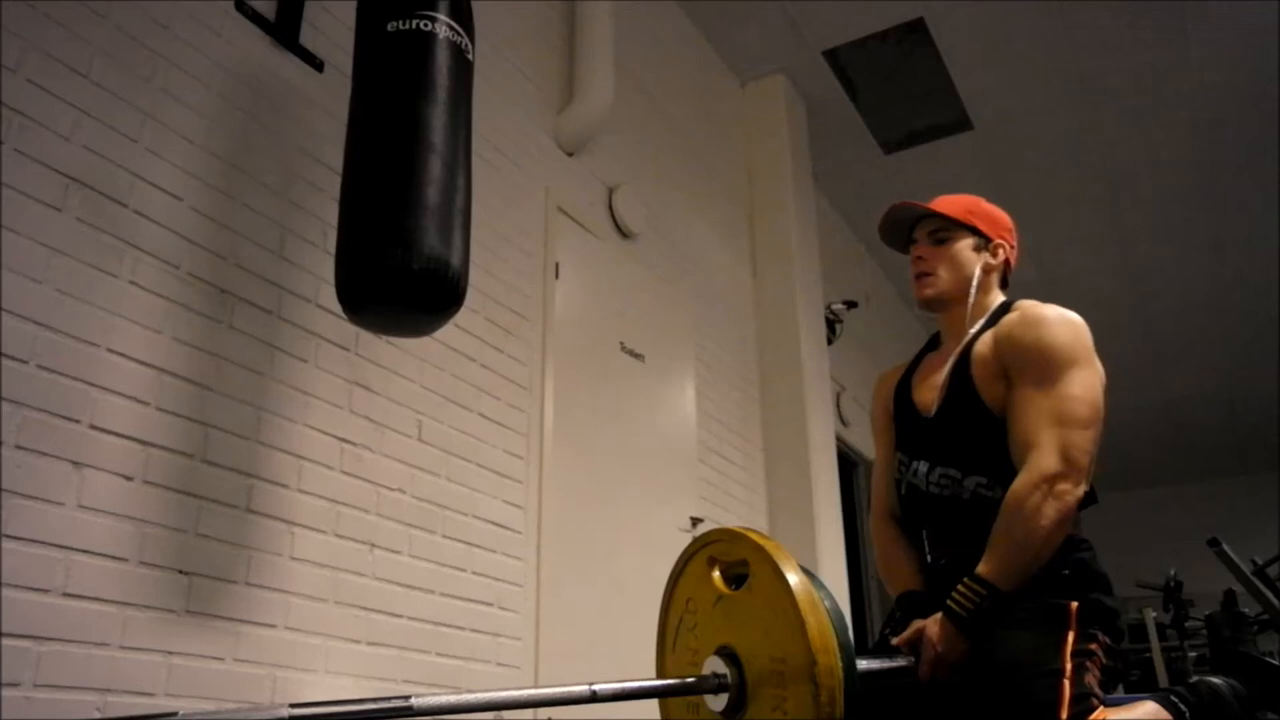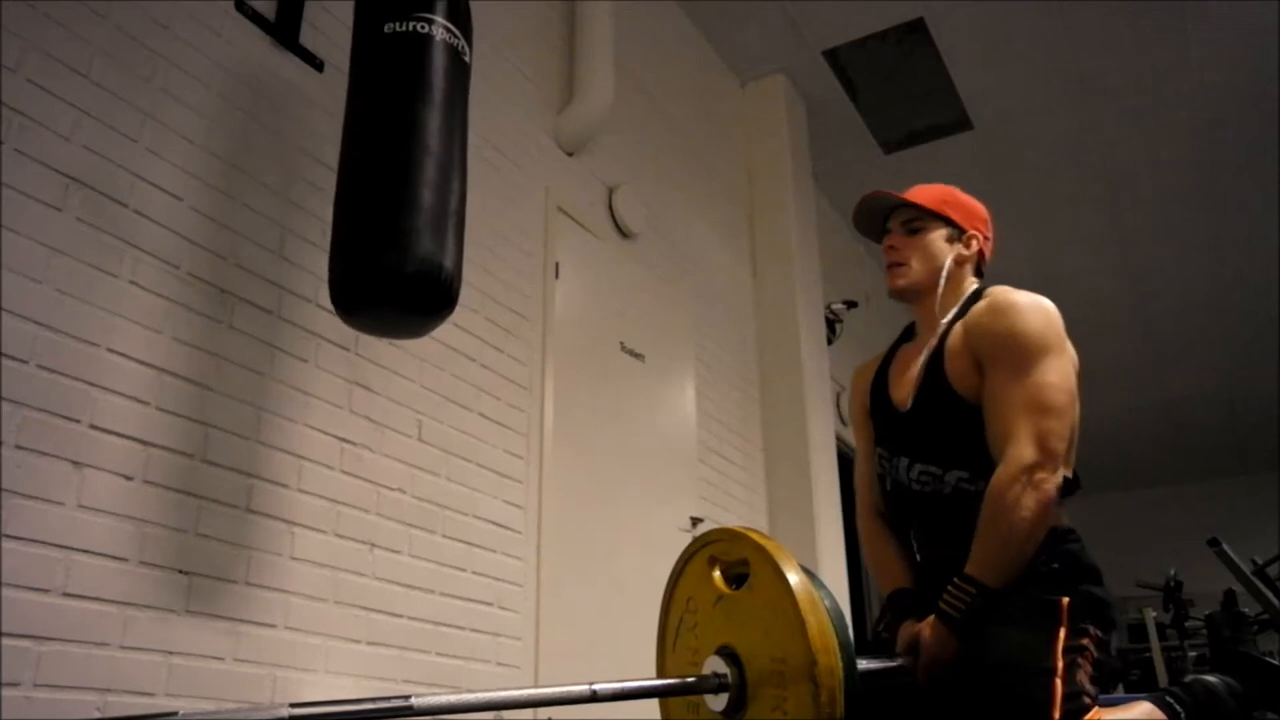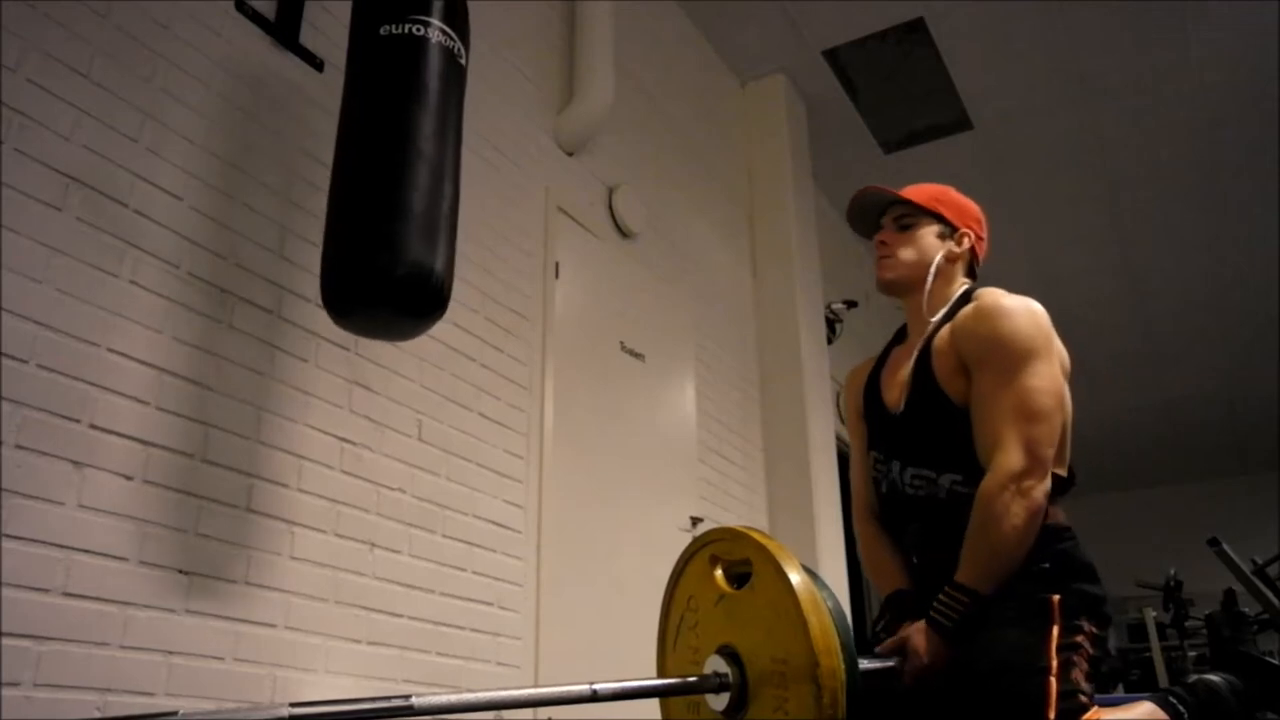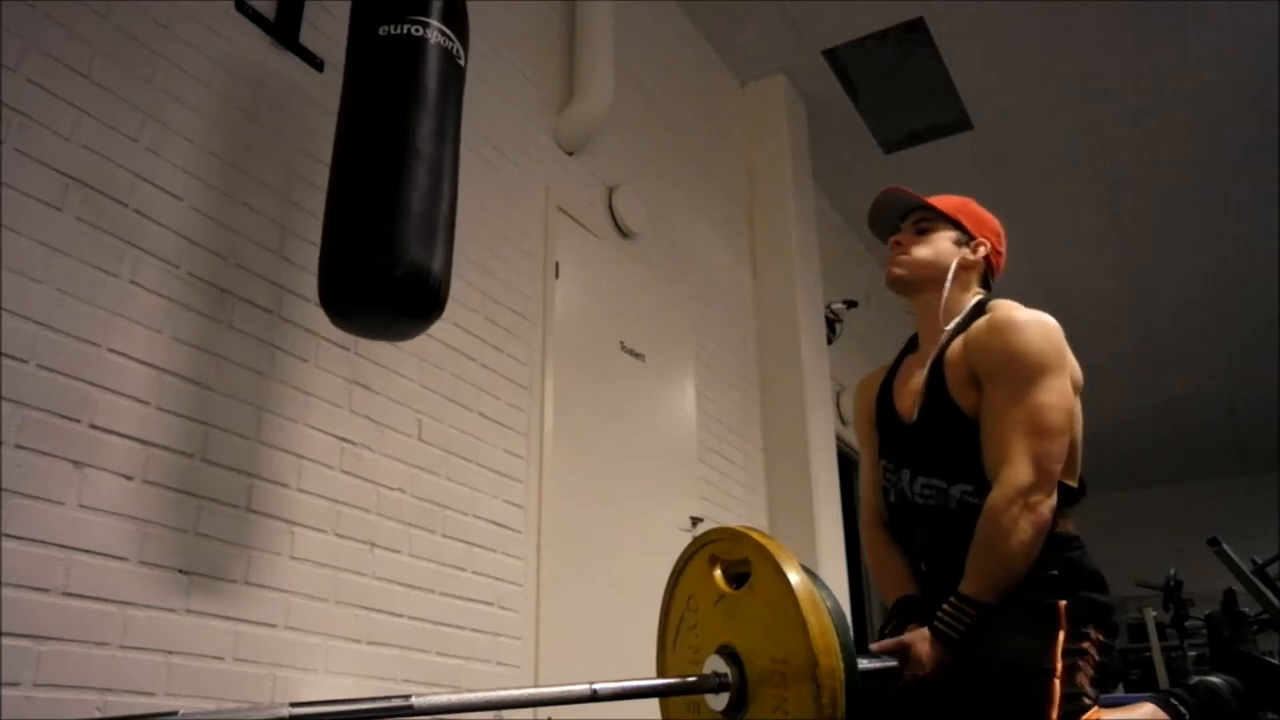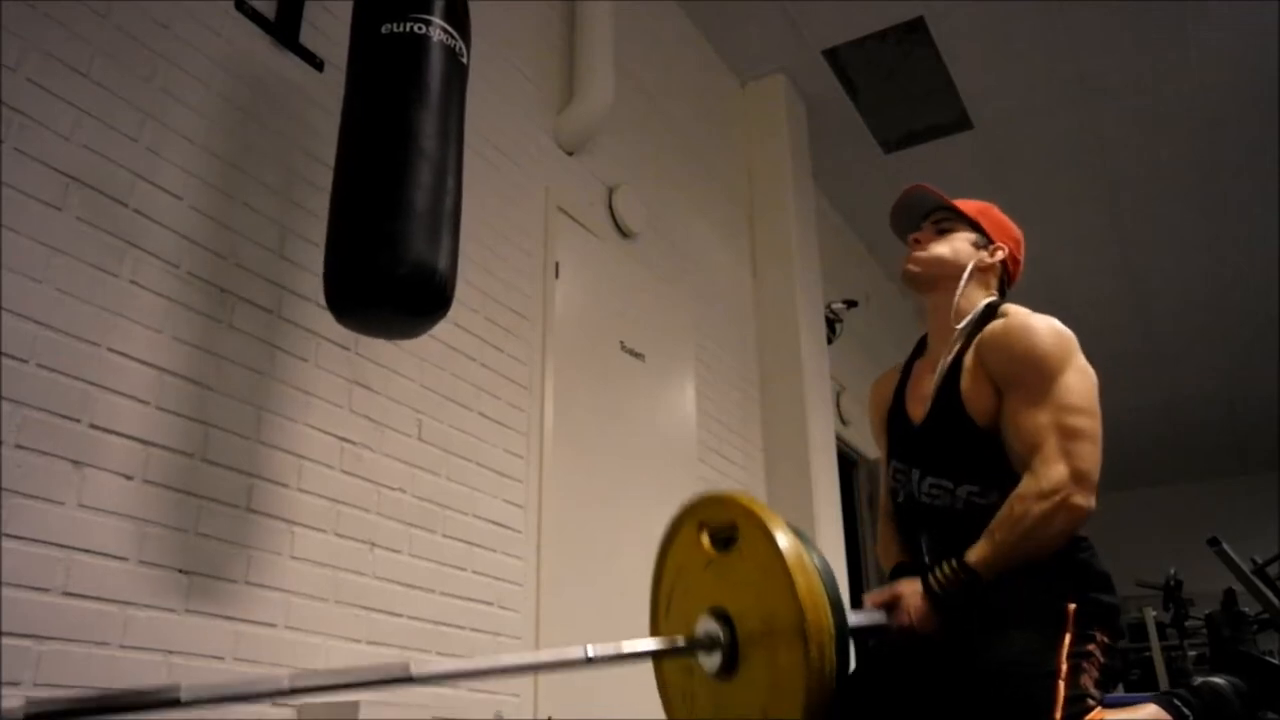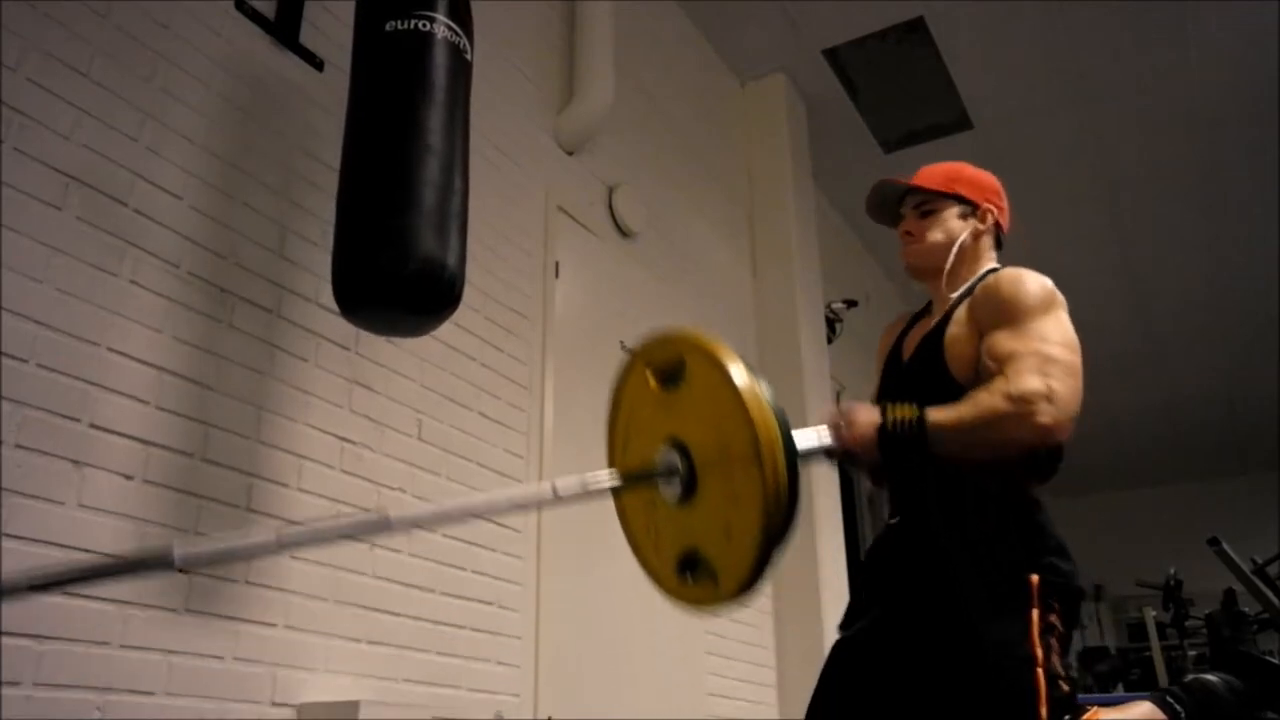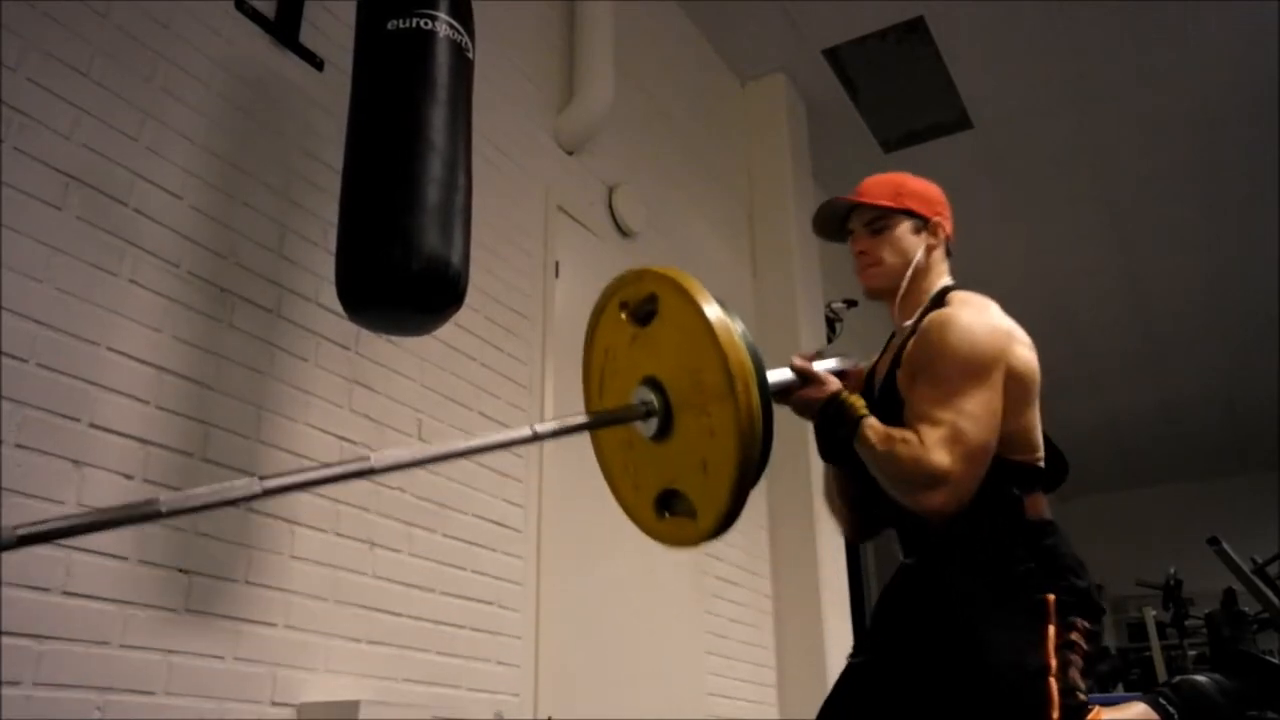
dt=0.3s
person 1, frame 1
left shoulder: (1040, 333)
right shoulder: (895, 387)
left elbow: (1055, 483)
right elbow: (887, 513)
left wrist: (965, 611)
right wrist: (913, 608)
left hip: (1040, 597)
right hip: (938, 601)
person 1, frame 2
left shoulder: (1011, 319)
right shoulder: (873, 379)
left elbow: (1034, 474)
right elbow: (873, 511)
left wrist: (958, 612)
right wrist: (906, 609)
left hip: (1031, 589)
right hip: (933, 596)
person 1, frame 3
left shoulder: (999, 322)
right shoulder: (867, 380)
left elbow: (1021, 481)
right elbow: (869, 512)
left wrist: (949, 618)
right wrist: (904, 610)
left hip: (1028, 588)
right hip: (930, 597)
person 1, frame 4
left shoulder: (1013, 336)
right shoulder: (877, 391)
left elbow: (1028, 495)
right elbow: (878, 520)
left wrist: (951, 625)
right wrist: (912, 616)
left hip: (1035, 598)
right hip: (939, 604)
person 1, frame 5
left shoulder: (1022, 340)
right shoulder: (889, 390)
left elbow: (1065, 490)
left wrist: (943, 588)
right wrist: (906, 581)
left hip: (1041, 598)
right hip: (948, 599)
person 1, frame 6
left shoulder: (1017, 294)
right shoulder: (902, 331)
left elbow: (1042, 408)
left wrist: (894, 427)
right wrist: (864, 434)
left hip: (1000, 563)
right hip: (906, 564)
person 1, frame 7
left shoulder: (963, 327)
right shoulder: (892, 357)
left elbow: (936, 484)
right elbow: (859, 521)
left wrist: (844, 415)
right wrist: (834, 419)
left hip: (1015, 587)
right hip: (930, 592)
